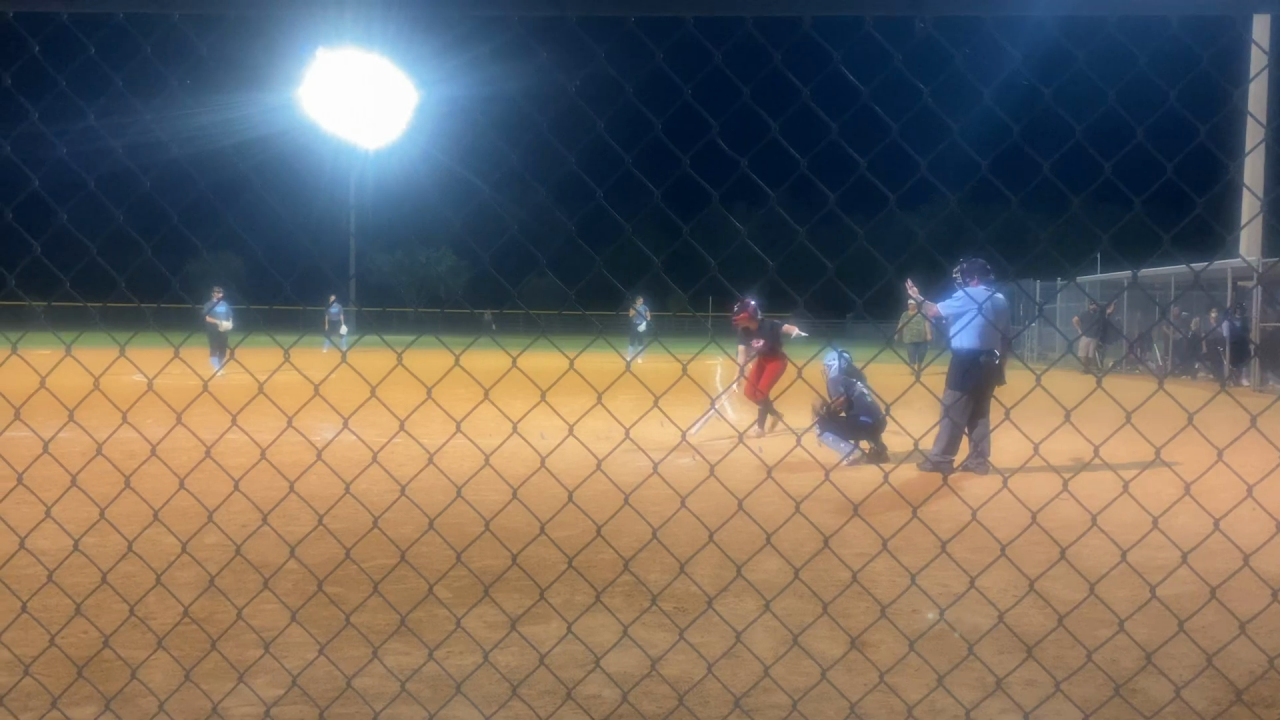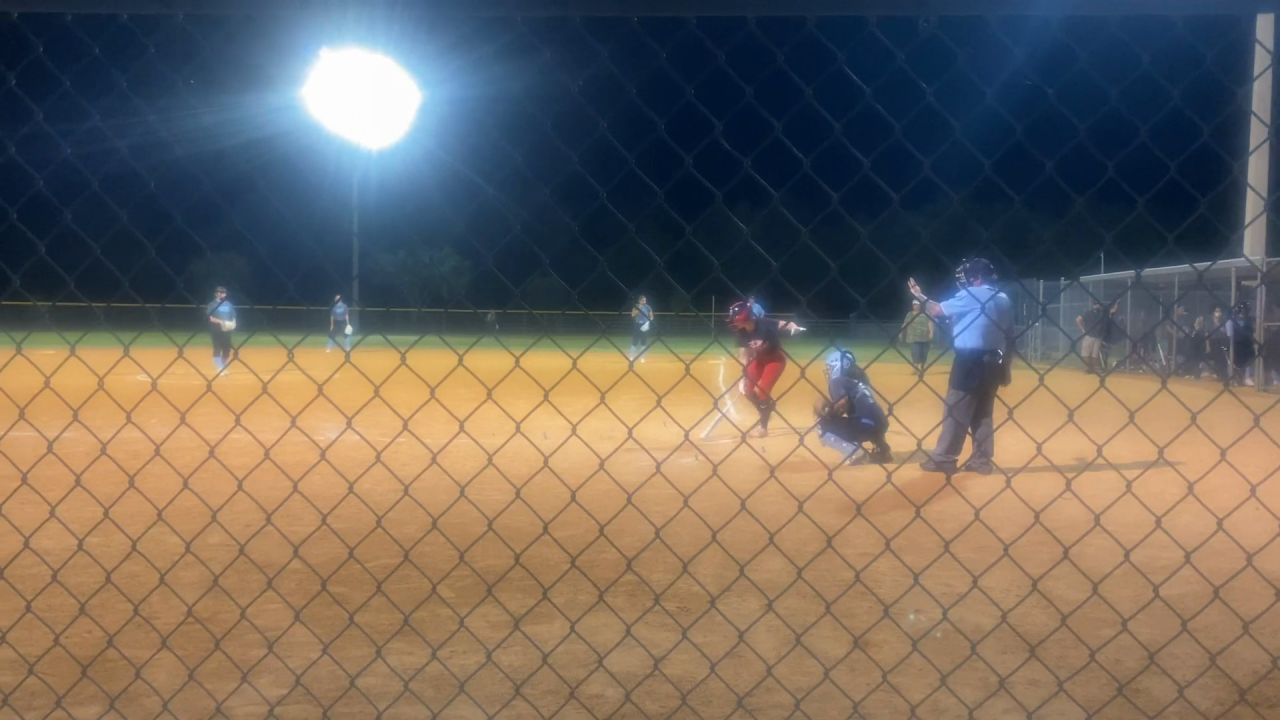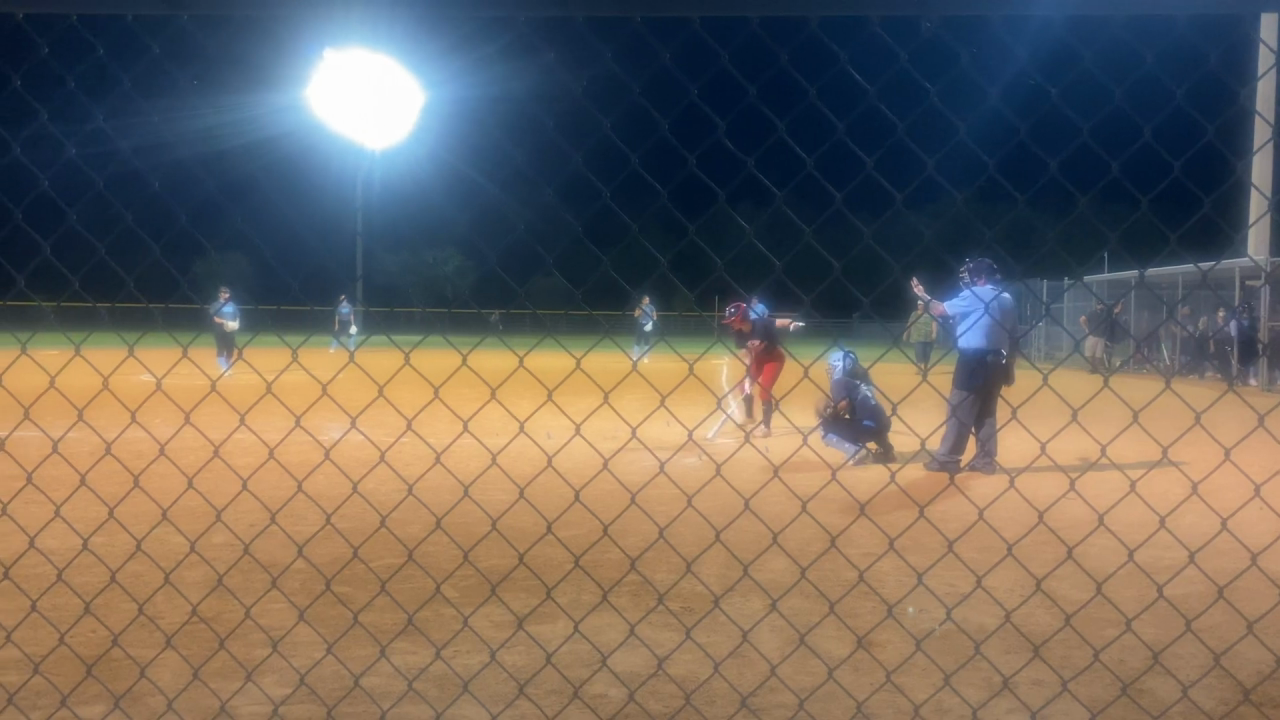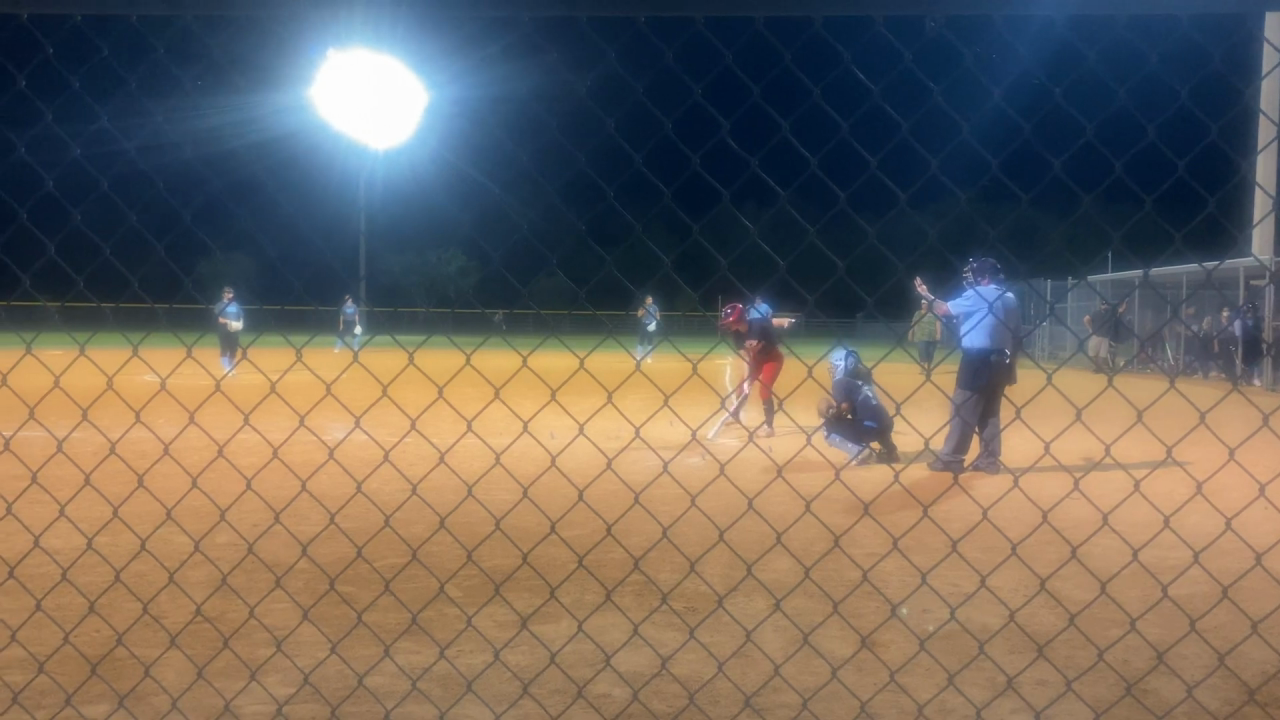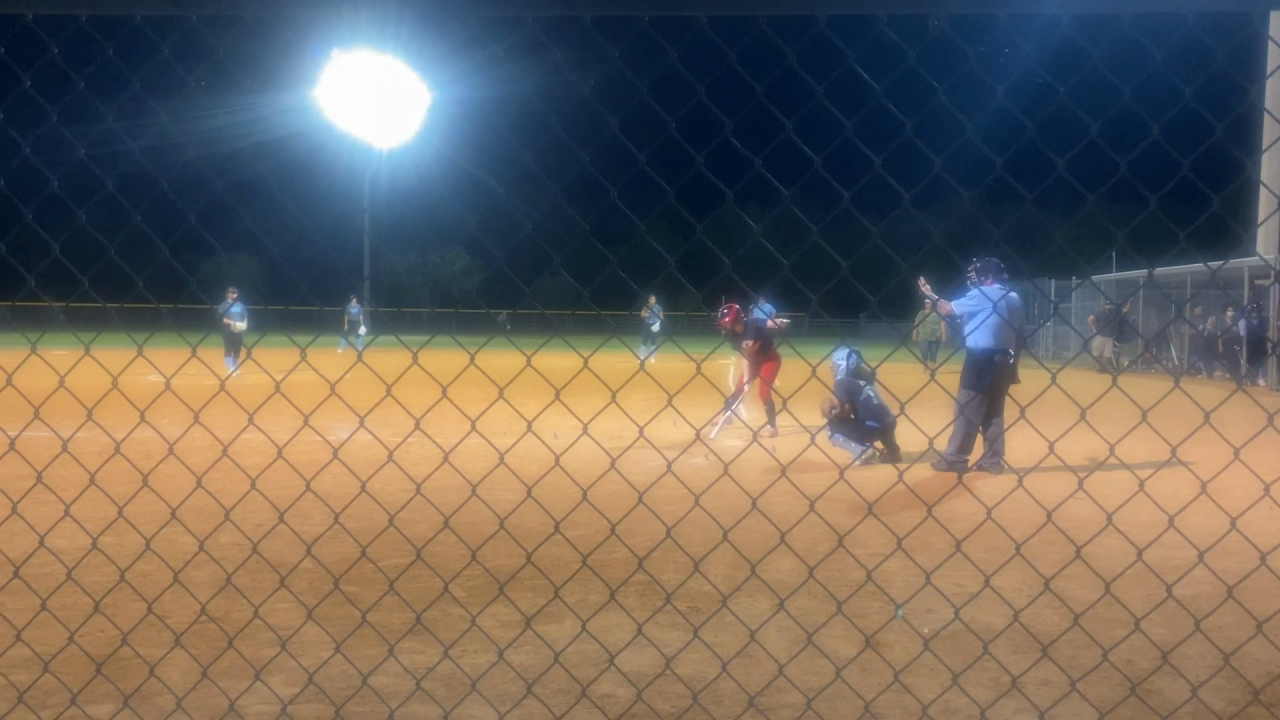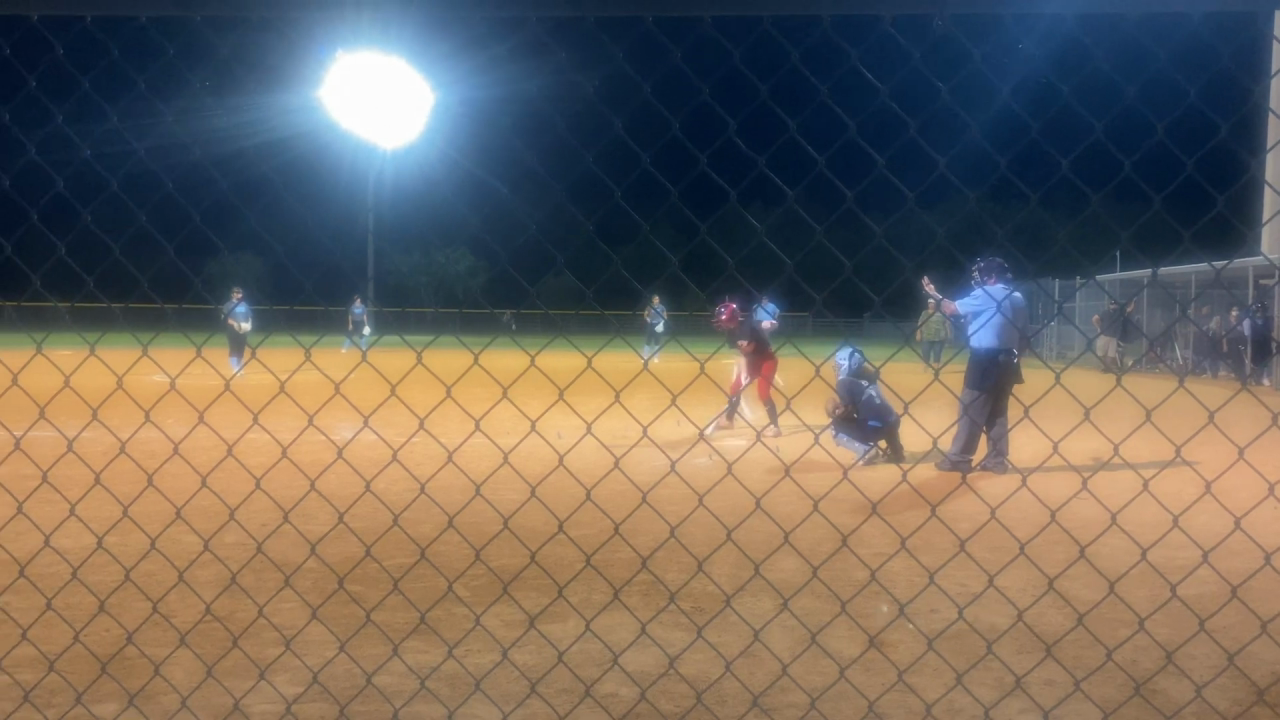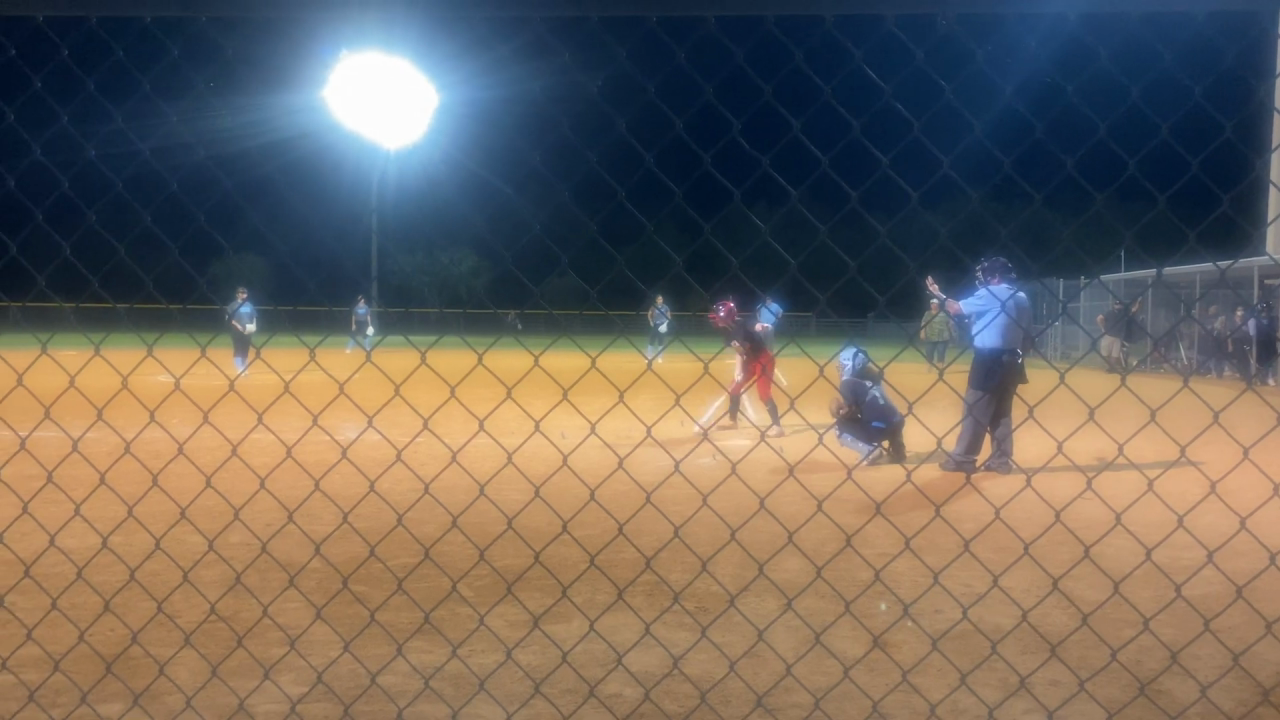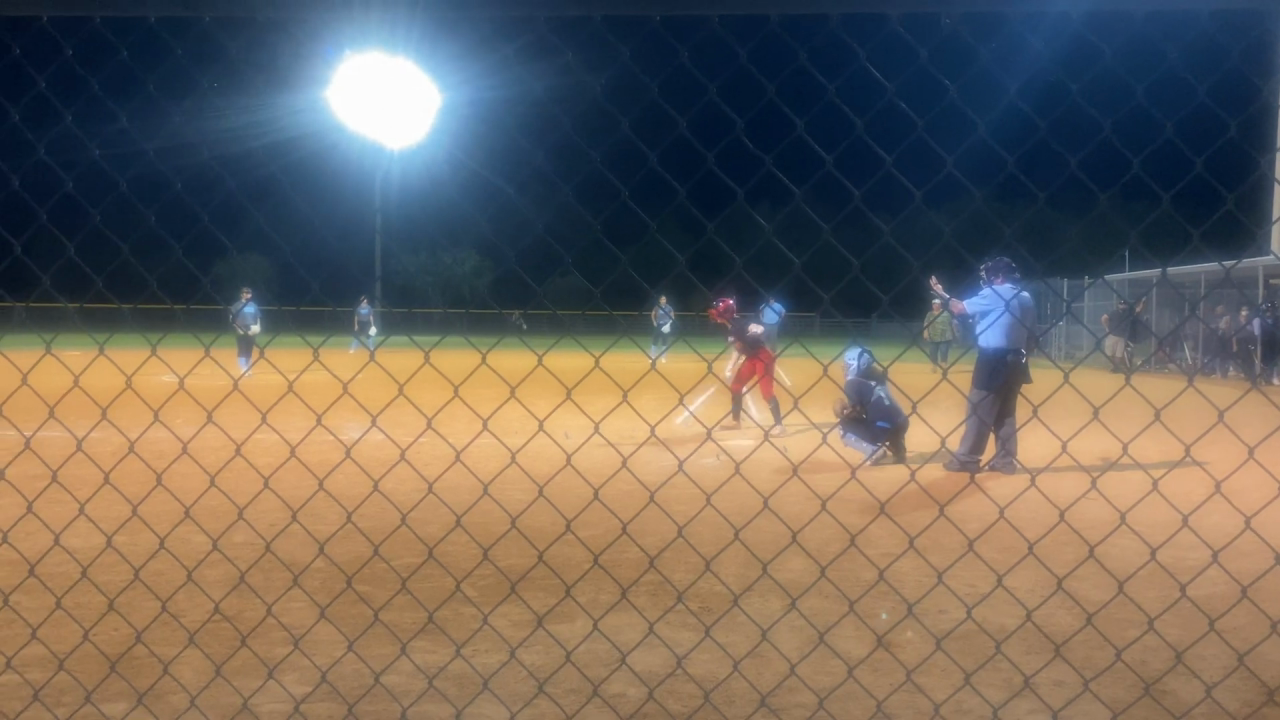
dt=0.1s
person 1, frame 1
left shoulder: (968, 295)
right shoulder: (1000, 300)
left elbow: (934, 311)
right elbow: (1006, 338)
left wrist: (917, 297)
right wrist: (1000, 365)
left hip: (967, 362)
right hip: (989, 362)
left knee: (953, 411)
right knee: (979, 413)
left ankle: (940, 459)
right ankle: (978, 460)
person 1, frame 2
left shoulder: (971, 295)
right shoulder: (1004, 300)
left elbow: (936, 311)
right elbow: (1010, 338)
left wrist: (920, 296)
right wrist: (1006, 366)
left hip: (970, 361)
right hip: (993, 362)
left knee: (956, 411)
right knee: (983, 413)
left ankle: (943, 459)
right ankle: (982, 460)
person 1, frame 3
left shoulder: (975, 295)
right shoulder: (1007, 300)
left elbow: (940, 310)
right elbow: (1013, 337)
left wrist: (923, 296)
right wrist: (1009, 366)
left hip: (973, 361)
right hip: (996, 362)
left knee: (960, 411)
right knee: (986, 413)
left ankle: (947, 459)
right ankle: (985, 459)
person 1, frame 4
left shoulder: (979, 294)
right shoulder: (1011, 299)
left elbow: (943, 310)
right elbow: (1016, 337)
left wrist: (927, 295)
right wrist: (1011, 365)
left hip: (977, 360)
right hip: (999, 362)
left knee: (963, 410)
right knee: (990, 412)
left ankle: (951, 458)
right ankle: (989, 459)
person 1, frame 5
left shoulder: (982, 294)
right shoulder: (1015, 299)
left elbow: (947, 309)
right elbow: (1020, 336)
left wrist: (931, 295)
right wrist: (1013, 362)
left hip: (981, 361)
right hip: (1004, 361)
left knee: (967, 410)
right knee: (994, 412)
left ankle: (955, 458)
right ankle: (993, 459)
person 1, frame 6
left shoulder: (986, 294)
right shoulder: (1019, 299)
left elbow: (951, 309)
right elbow: (1024, 336)
left wrist: (934, 294)
right wrist: (1015, 361)
left hip: (985, 361)
right hip: (1007, 361)
left knee: (971, 410)
right knee: (998, 412)
left ankle: (959, 458)
right ankle: (997, 459)
person 1, frame 7
left shoulder: (990, 294)
right shoulder: (1022, 299)
left elbow: (955, 309)
right elbow: (1028, 336)
left wrist: (938, 294)
right wrist: (1018, 360)
left hip: (989, 361)
right hip: (1011, 361)
left knee: (975, 410)
right knee: (1002, 412)
left ankle: (963, 459)
right ankle: (1001, 460)
person 1, frame 8
left shoulder: (994, 293)
right shoulder: (1027, 298)
left elbow: (959, 308)
right elbow: (1031, 335)
left wrist: (942, 294)
right wrist: (1022, 360)
left hip: (993, 360)
right hip: (1016, 361)
left knee: (979, 410)
right knee: (1006, 412)
left ankle: (967, 459)
right ankle: (1005, 459)
